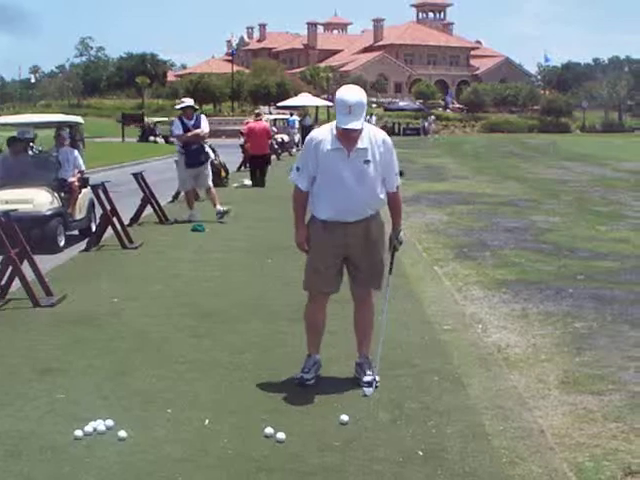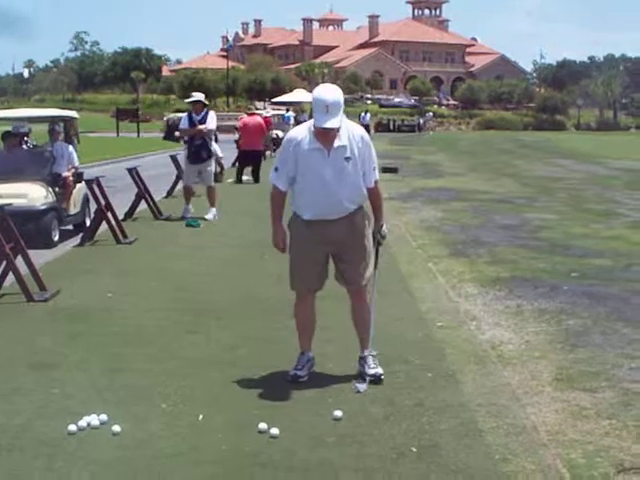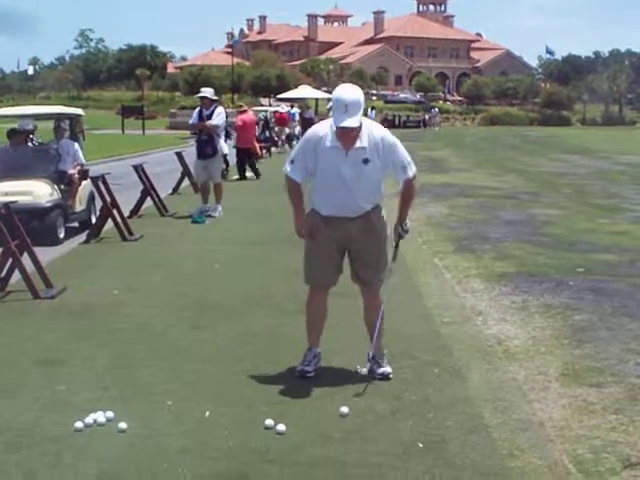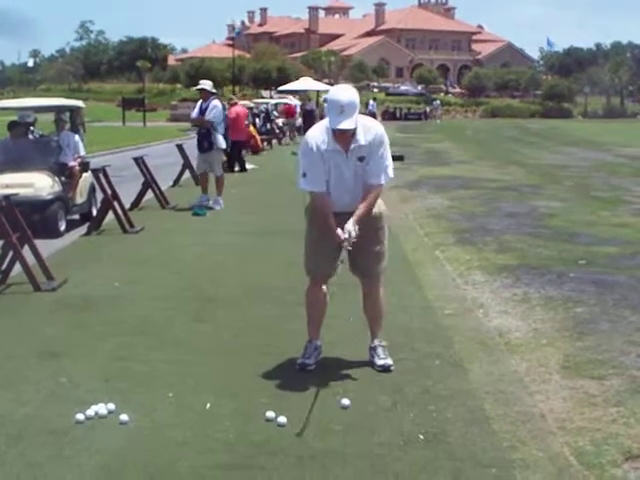
dt=0.5s
person 1, frame 1
left shoulder: (381, 141)
right shoulder: (316, 140)
left elbow: (392, 190)
right elbow: (301, 187)
left wrist: (397, 228)
right wrist: (300, 227)
left hip: (366, 229)
right hip: (324, 229)
left knee: (364, 297)
right knee: (317, 296)
left ankle: (363, 360)
right ankle: (312, 358)
person 1, frame 2
left shoulder: (358, 137)
right shoulder: (295, 140)
left elbow: (371, 184)
right elbow: (280, 186)
left wrist: (379, 221)
right wrist: (276, 226)
left hip: (351, 223)
right hip: (308, 226)
left knee: (358, 290)
right knee: (305, 293)
left ankle: (366, 354)
right ankle: (305, 355)
person 1, frame 3
left shoulder: (381, 138)
right shoulder: (315, 137)
left elbow: (409, 178)
right elbow: (293, 176)
left wrist: (402, 219)
right wrist: (299, 215)
left hip: (368, 222)
right hip: (324, 222)
left knee: (372, 289)
right knee: (318, 288)
left ankle: (377, 353)
right ankle: (312, 351)
person 1, frame 4
left shoulder: (375, 133)
right shoulder: (313, 140)
left elbow: (375, 186)
right elbow: (317, 194)
left wrist: (354, 221)
right wrist: (334, 229)
left hip: (366, 213)
right hip: (325, 214)
left knee: (372, 281)
right knee: (318, 280)
left ankle: (376, 344)
right ankle: (313, 343)
person 2, frame 1
left shoulder: (201, 118)
right shoulder: (178, 121)
left elbow: (204, 136)
right elbow: (180, 138)
left wrist: (188, 136)
right wrist: (196, 132)
left hip: (202, 156)
right hip: (185, 158)
left knee: (208, 185)
right knee: (188, 188)
left ankle: (218, 208)
right ankle: (192, 212)
person 2, frame 2
left shoulder: (210, 114)
right shoulder: (187, 116)
left elbow: (208, 132)
right elbow: (183, 133)
left wrist: (192, 130)
right wrist: (199, 128)
left hip: (206, 153)
right hip: (191, 153)
left knee: (210, 183)
right knee: (187, 183)
left ankle: (213, 210)
right ankle: (187, 207)
person 2, frame 3
left shoulder: (219, 110)
right shoulder: (198, 111)
left elbow: (213, 127)
right elbow: (192, 126)
left wrist: (201, 125)
right wrist: (205, 124)
left hip: (215, 150)
right hip: (201, 149)
left knee: (216, 180)
right knee: (202, 180)
left ankle: (218, 207)
right ankle: (205, 206)
person 2, frame 4
left shoulder: (215, 104)
right shoulder: (200, 103)
left elbow: (207, 123)
right elbow: (193, 120)
left wrist: (199, 120)
right wrist: (203, 119)
left hip: (215, 142)
right hip: (203, 142)
left knee: (218, 172)
right knee: (201, 171)
left ankle: (218, 199)
right ankle: (204, 197)
